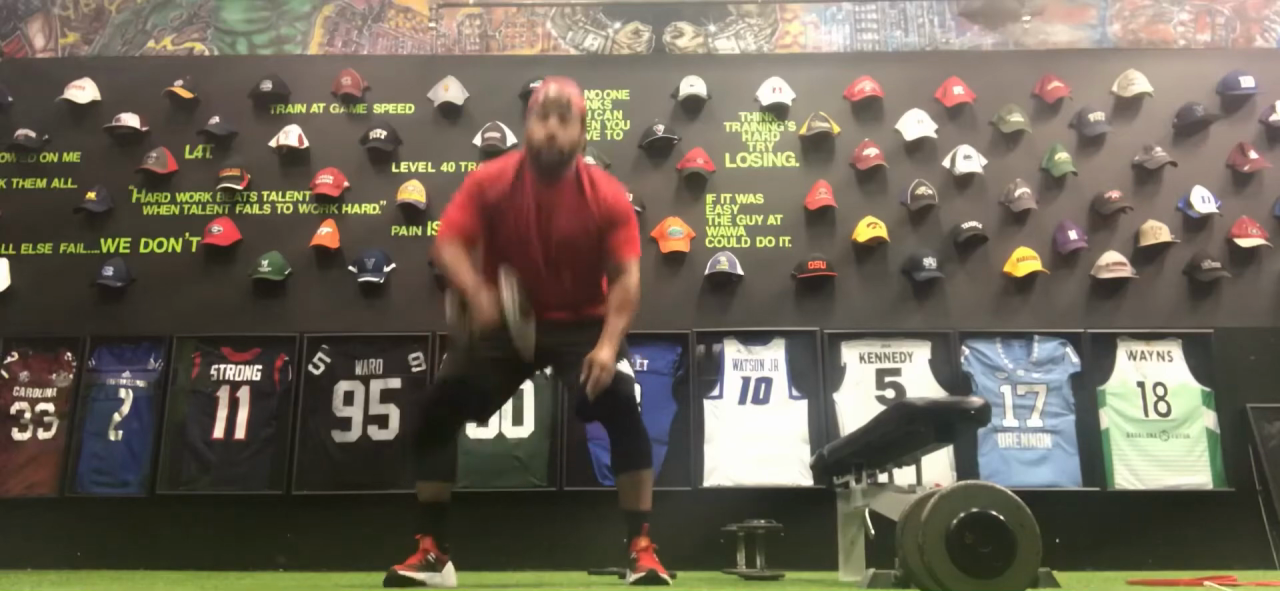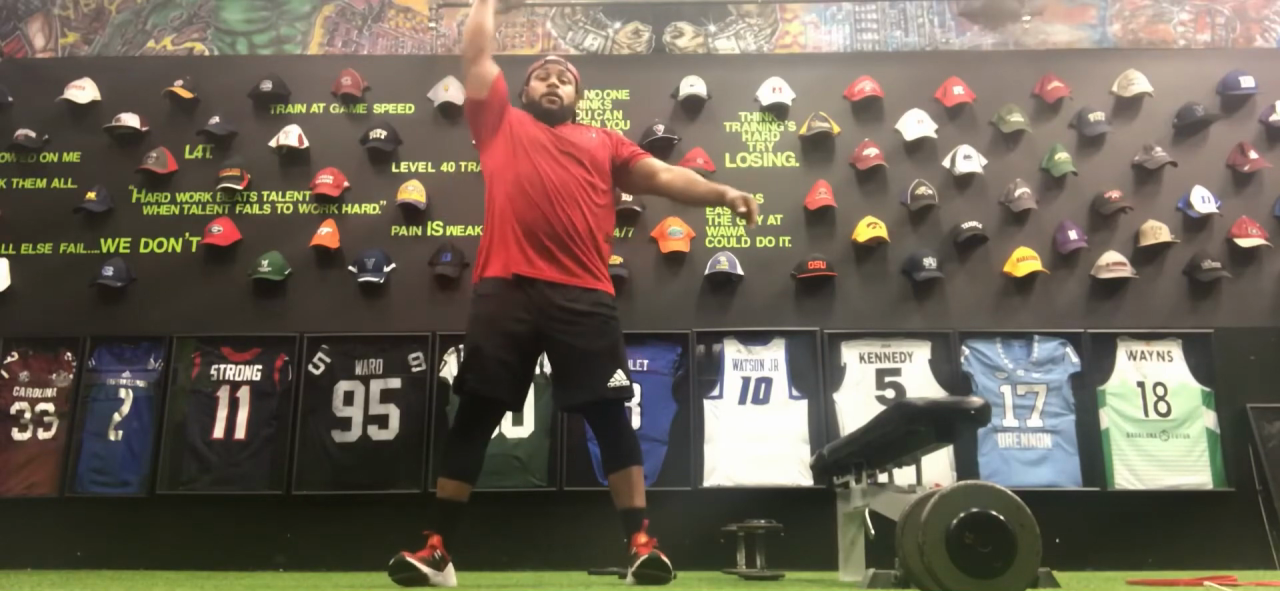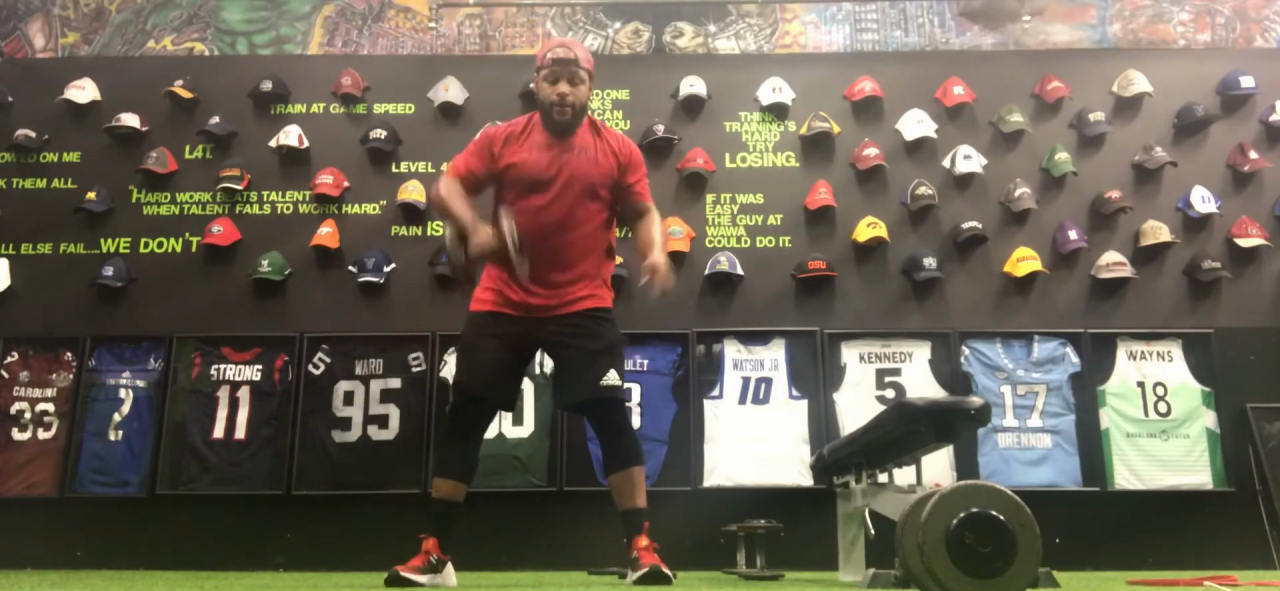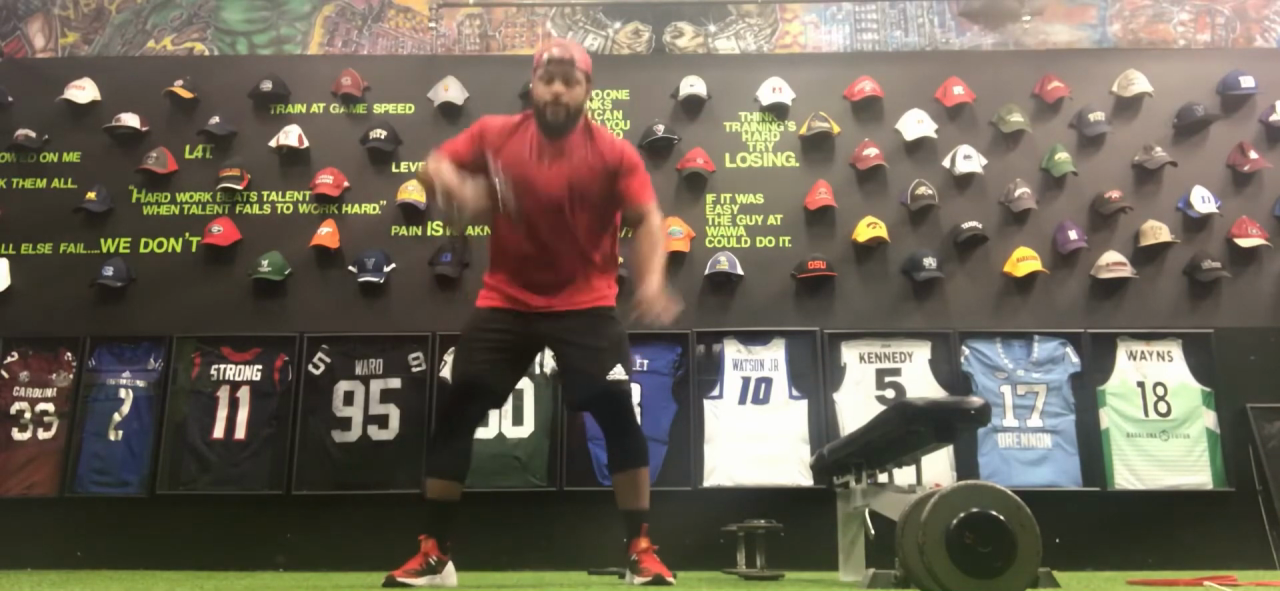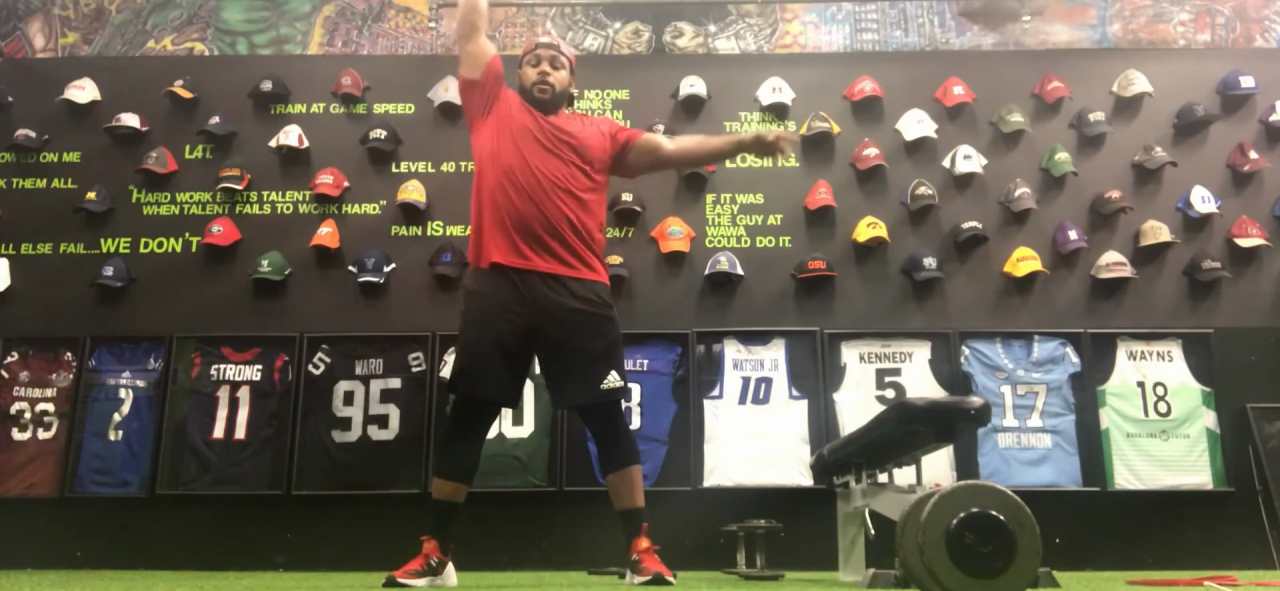
dt=1s
person 1, frame 1
left shoulder: (607, 194)
right shoulder: (489, 180)
left elbow: (626, 277)
right elbow: (449, 243)
left wrist: (609, 345)
right wrist: (476, 291)
left hip: (583, 323)
right hip: (503, 321)
left knee: (622, 405)
right knee: (438, 412)
left ankle: (642, 550)
person 1, frame 2
left shoulder: (604, 143)
right shoulder: (501, 124)
left elbow: (663, 175)
right elbow: (474, 54)
left wrist: (724, 193)
left hip: (583, 297)
right hip: (506, 290)
left knee: (610, 416)
right knee: (474, 416)
left ankle: (642, 545)
right ankle: (435, 550)
person 1, frame 3
left shoulder: (617, 149)
right shoulder: (500, 138)
left elbow: (642, 211)
right elbow: (447, 184)
left wrist: (655, 251)
right wrist: (472, 227)
left hip: (583, 308)
right hip: (502, 306)
left knee: (611, 415)
right knee: (465, 417)
person 1, frame 4
left shoulder: (614, 152)
right shoulder: (497, 134)
left elbow: (647, 219)
right elbow: (435, 163)
left wrist: (652, 282)
right wrist: (458, 185)
left hip: (587, 305)
right hip: (506, 304)
left knee: (617, 412)
right knee: (456, 414)
person 1, frame 5
left shoulder: (600, 133)
right shoulder: (494, 107)
left elbow: (668, 149)
left wrist: (747, 140)
left hip: (577, 290)
right hip: (498, 284)
left knee: (607, 418)
right knee: (468, 416)
